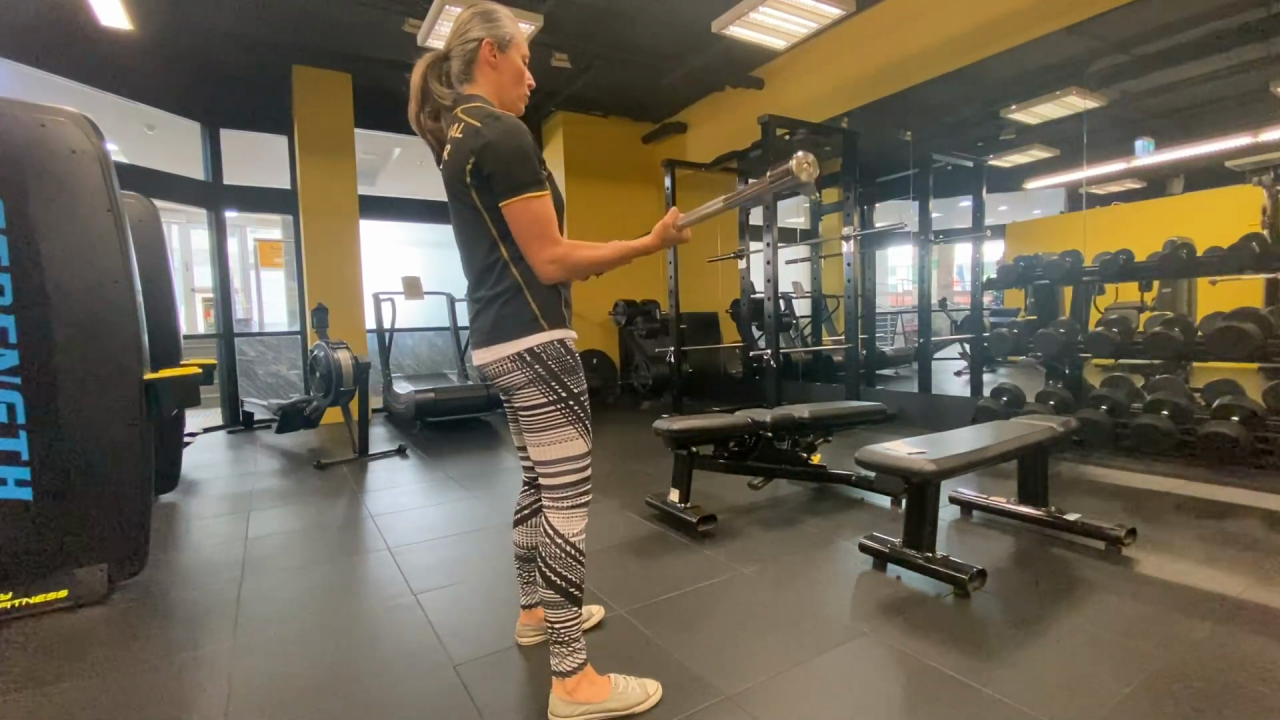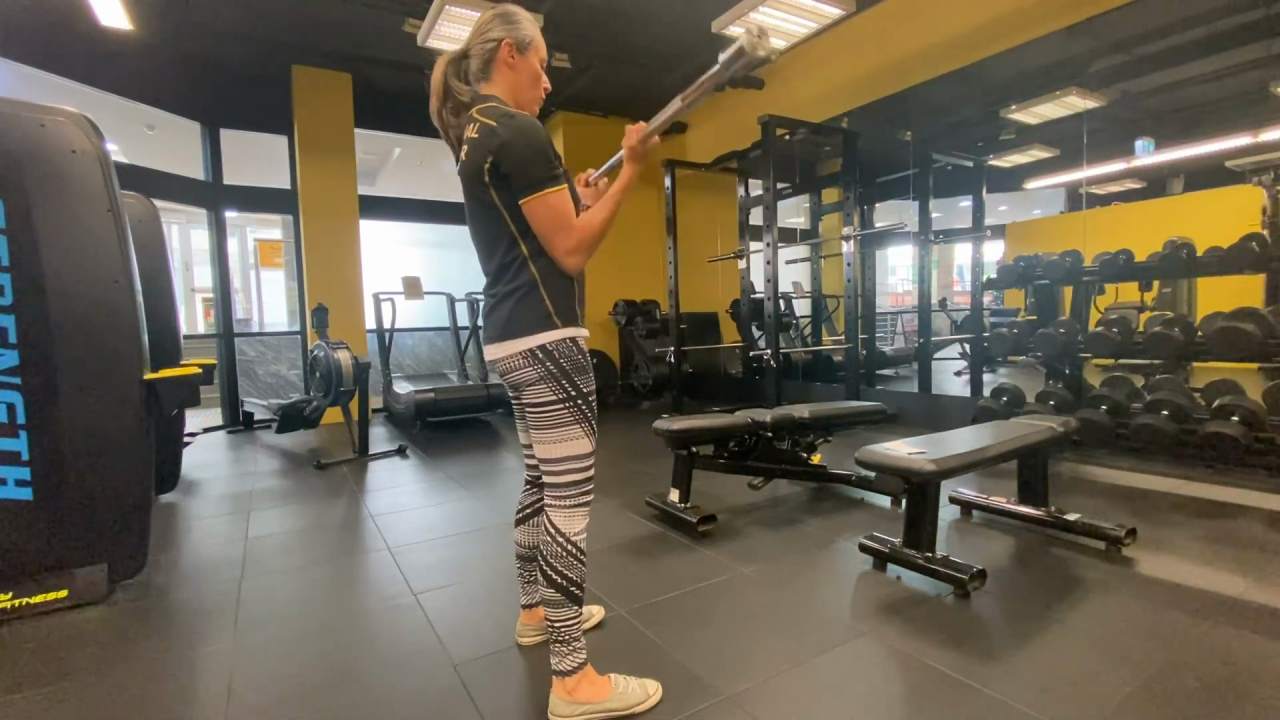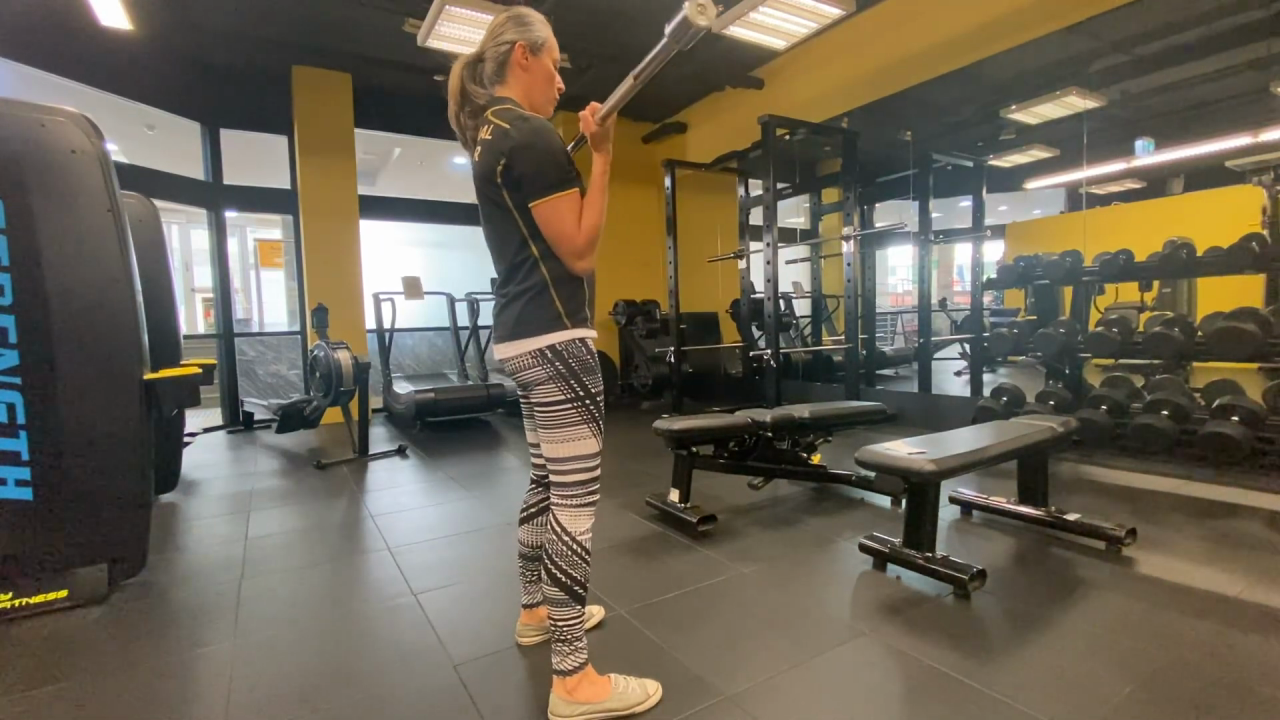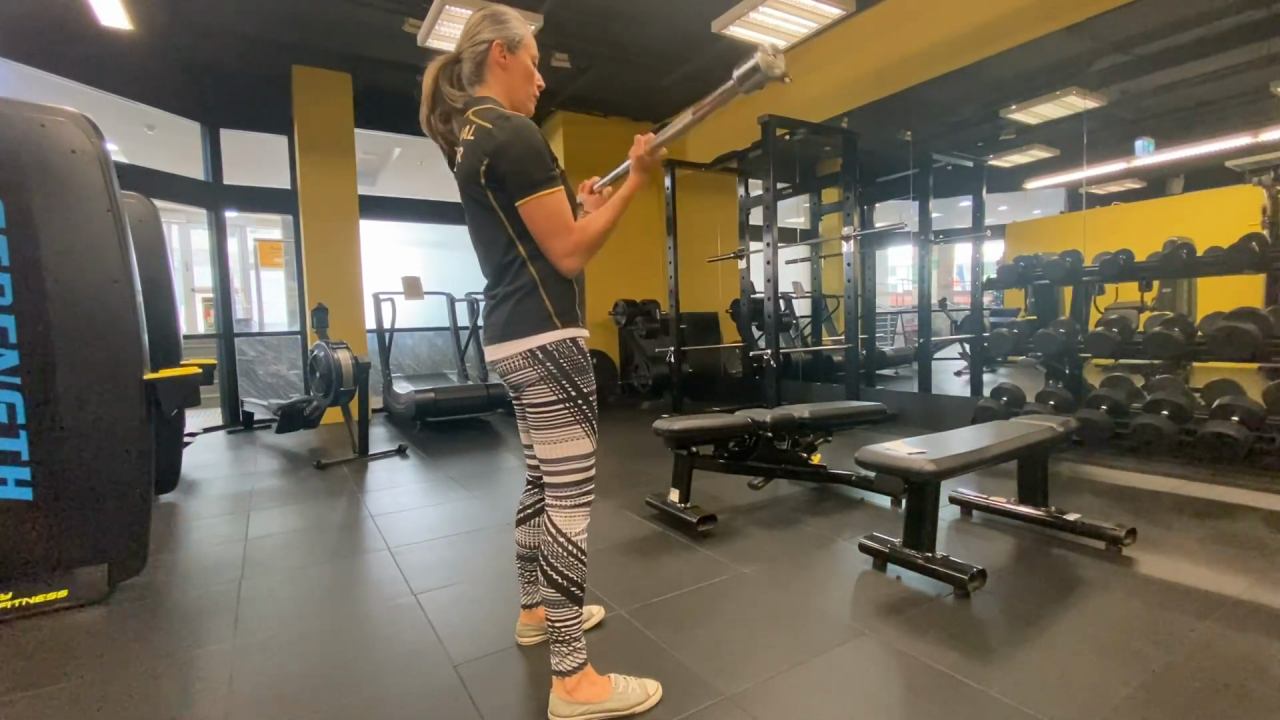
dt=0.3s
person 1, frame 1
left shoulder: (459, 136)
right shoulder: (503, 135)
right elbow: (550, 262)
left wrist: (596, 250)
right wrist: (646, 243)
left hip: (499, 337)
right hip: (532, 339)
left knee: (539, 483)
right knee: (567, 498)
left ankle: (535, 611)
person 1, frame 2
left shoulder: (475, 133)
right shoulder: (519, 132)
right elbow: (571, 252)
left wrist: (578, 201)
right wrist: (628, 173)
left hip: (512, 334)
right hip: (544, 336)
left knee: (541, 480)
right knee: (570, 495)
left ankle: (535, 609)
person 1, frame 3
left shoulder: (491, 135)
right shoulder: (531, 134)
right elbow: (579, 254)
left wrist: (576, 166)
right wrist: (603, 158)
left hip: (522, 333)
right hip: (554, 337)
left knee: (546, 478)
right knee: (575, 495)
left ankle: (536, 609)
person 1, frame 4
left shoulder: (470, 137)
right shoulder: (513, 134)
right elbow: (569, 255)
left wrist: (578, 205)
right wrist: (636, 180)
left hip: (512, 334)
right hip: (544, 337)
left knee: (543, 480)
right knee: (570, 496)
left ankle: (536, 610)
